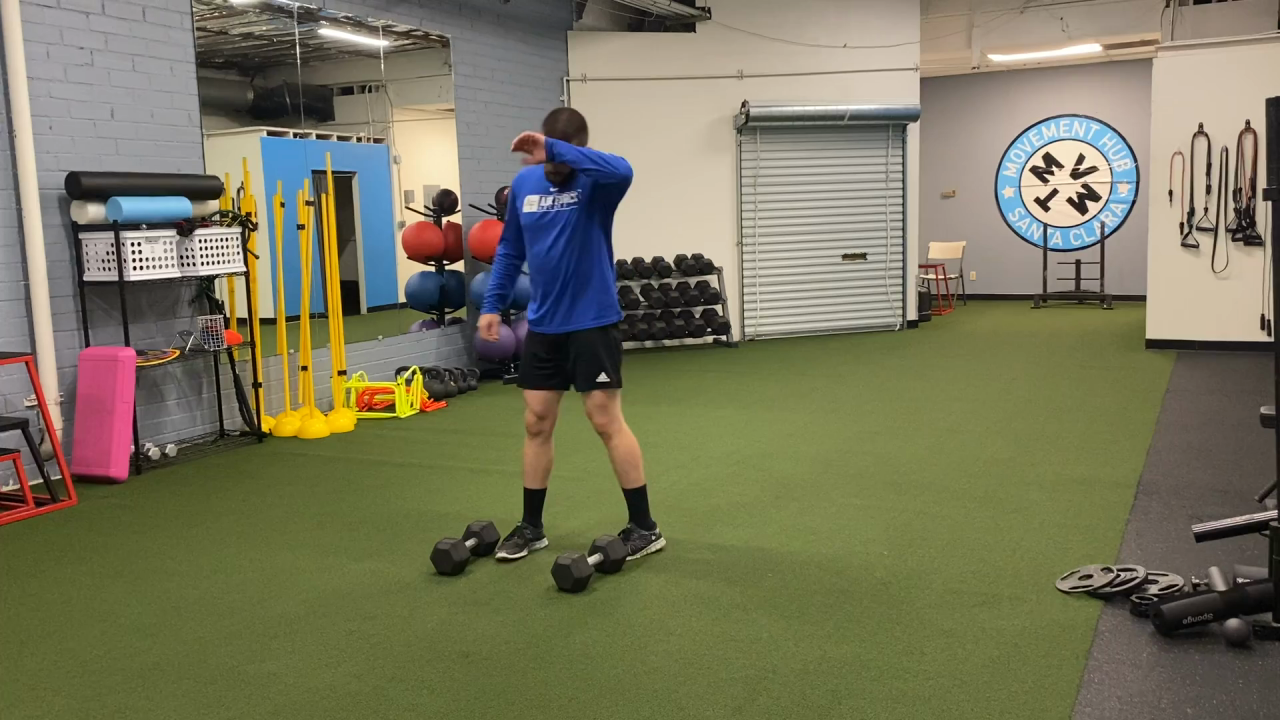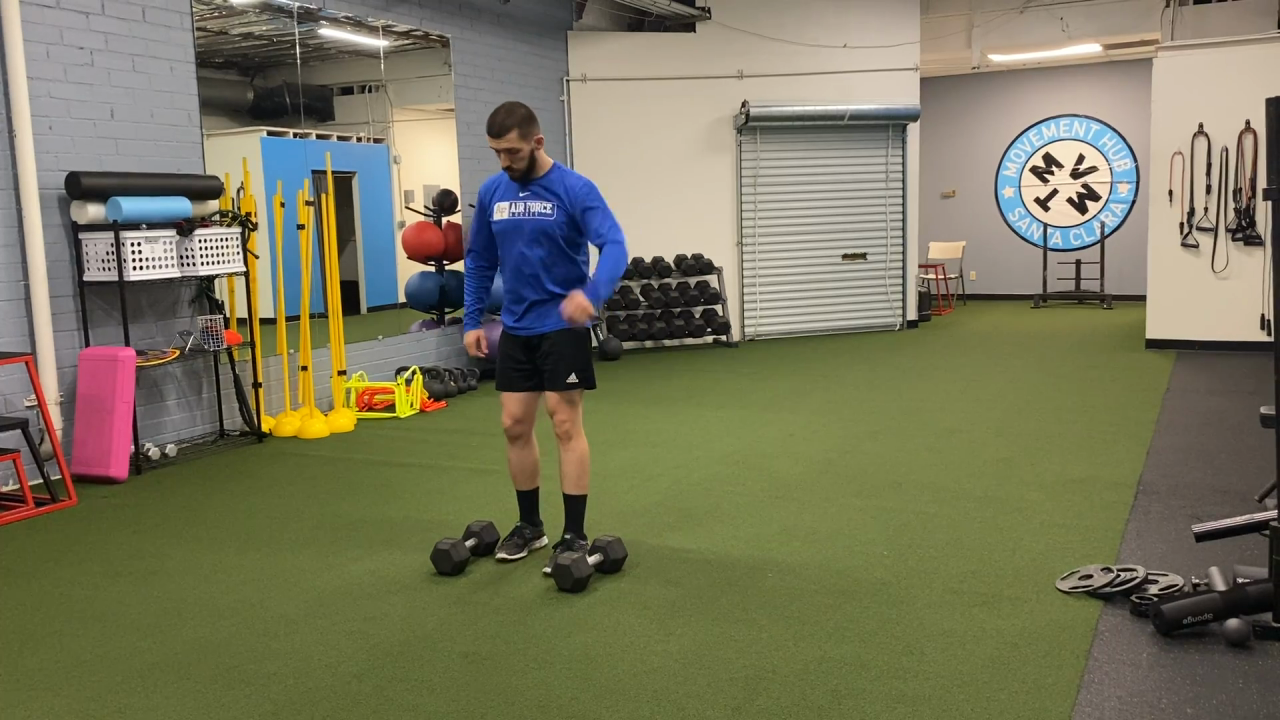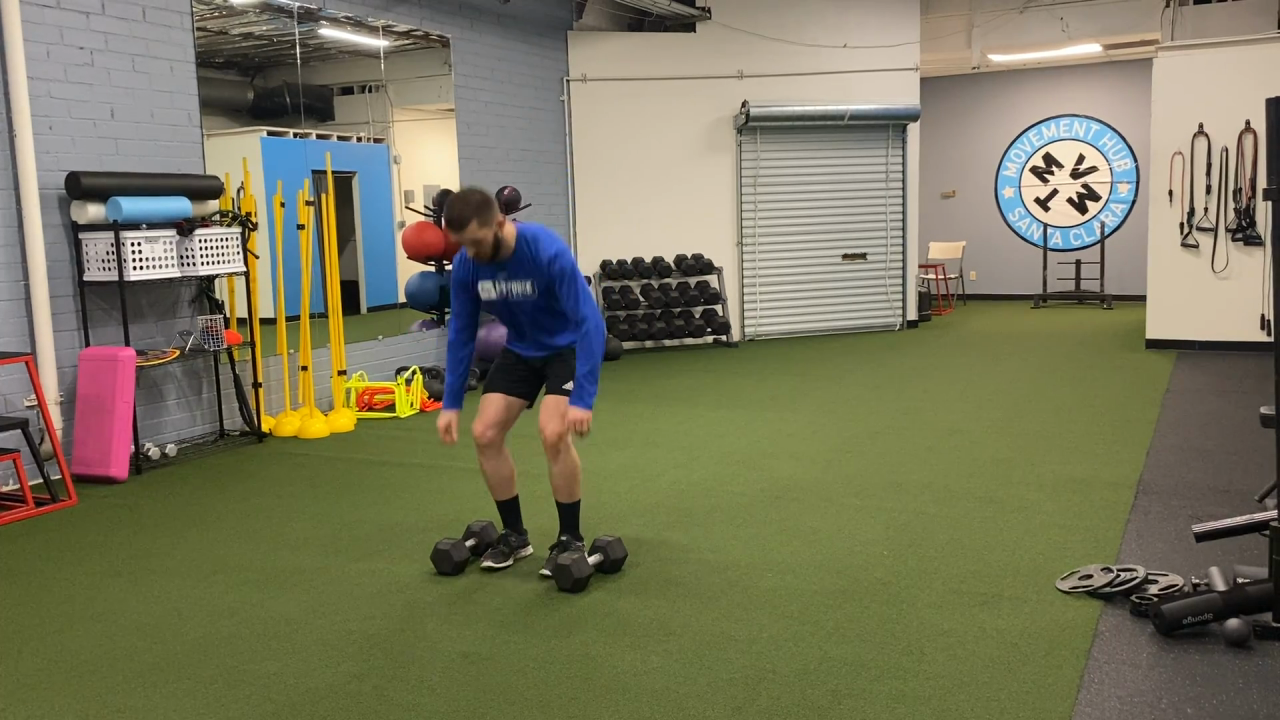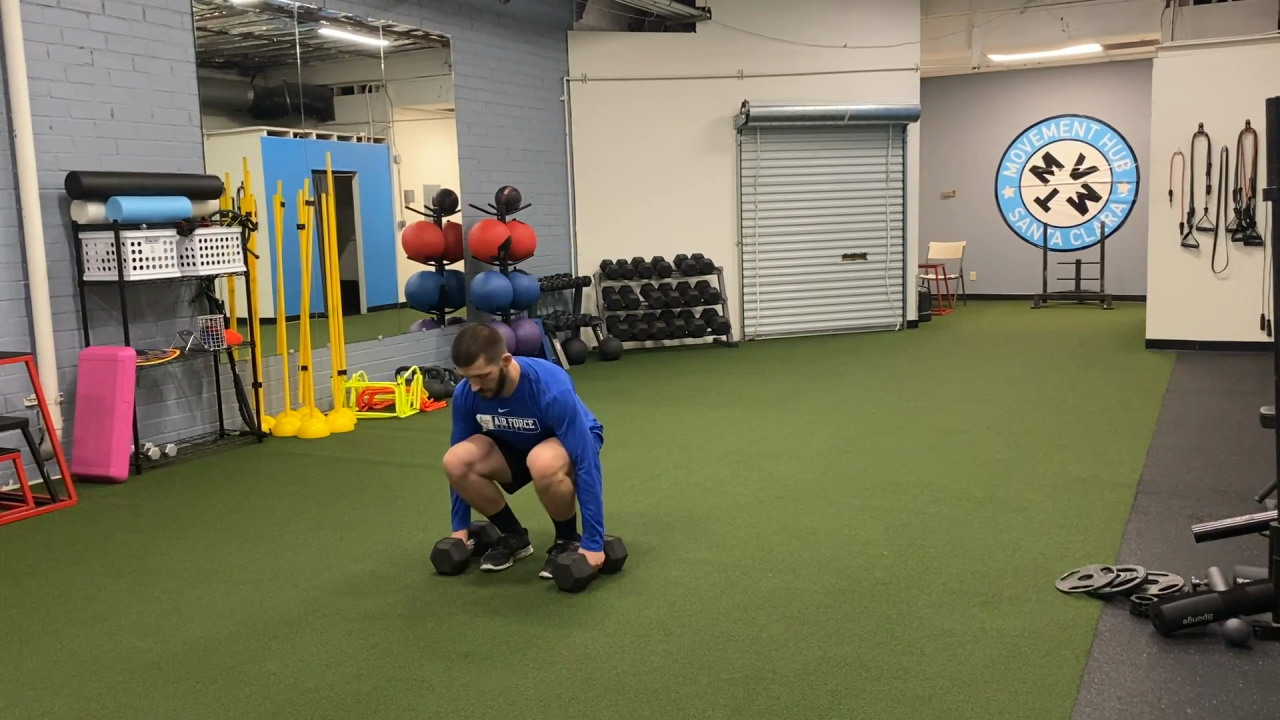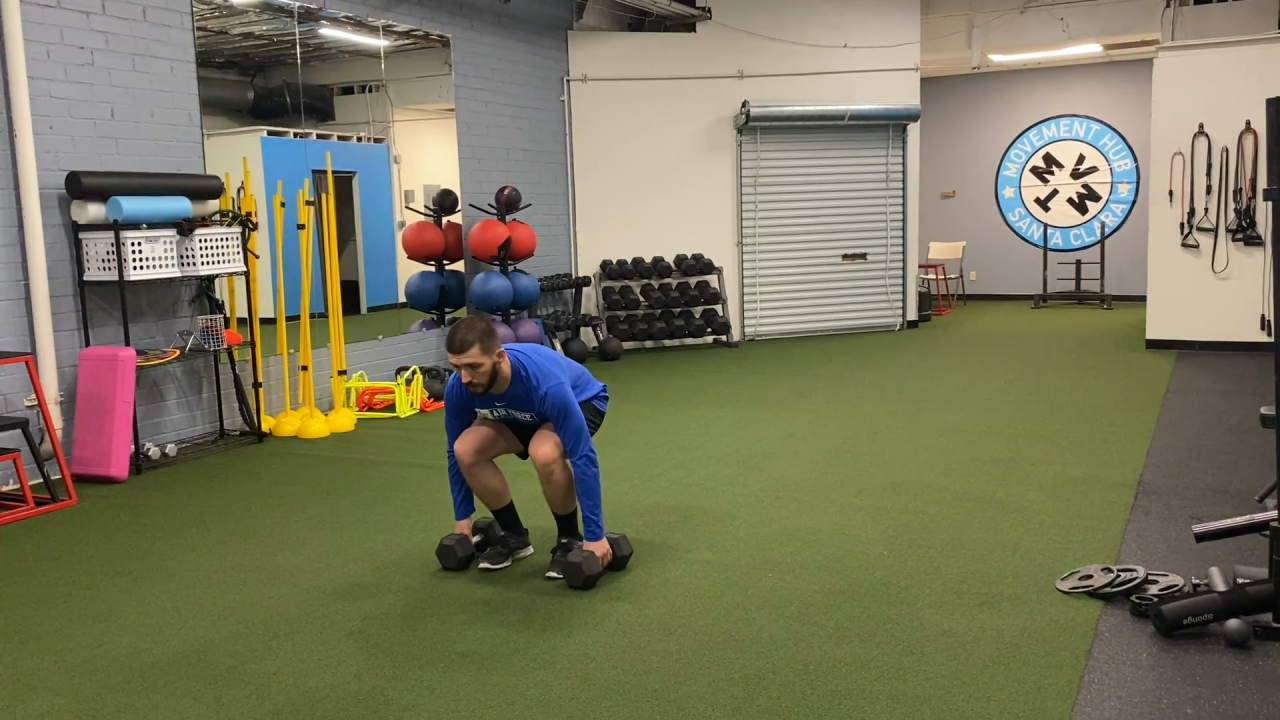
dt=0.7s
person 1, frame 1
left shoulder: (596, 182)
right shoulder: (524, 184)
left elbow: (622, 170)
right elbow: (510, 250)
left wrist: (552, 147)
right wrist: (493, 304)
left hip: (591, 323)
right hip: (542, 325)
left knee: (607, 423)
right knee: (536, 425)
left ankle: (644, 526)
right ankle: (531, 525)
person 1, frame 2
left shoulder: (573, 190)
right shoulder: (491, 192)
left elbow: (614, 250)
right elbow: (478, 262)
left wrist: (591, 294)
right wrist: (473, 320)
left hip: (563, 327)
right hip: (515, 328)
left knee: (566, 426)
right knee: (514, 428)
left ankle: (574, 535)
right ankle: (530, 525)
person 1, frame 3
left shoulder: (549, 252)
right shoulder: (465, 264)
left elbow: (588, 321)
right elbow: (461, 333)
left wrist: (582, 398)
right wrist: (451, 402)
left hip: (566, 348)
right hip: (519, 351)
left knee: (553, 432)
right knee: (485, 434)
left ankle: (571, 538)
right ankle: (514, 534)
person 1, frame 4
left shoulder: (552, 390)
right shoulder: (465, 395)
left elbow: (586, 463)
right elbow: (462, 462)
left wrist: (592, 543)
right wrist: (460, 526)
left hip: (573, 444)
right hip: (516, 445)
left knee: (543, 464)
right knee: (455, 462)
left ankle: (568, 540)
right ankle: (513, 536)
person 1, frame 5
left shoulder: (547, 385)
right shoulder: (458, 388)
left elbow: (582, 457)
right elbow: (455, 453)
left wrist: (595, 535)
right wrist: (462, 517)
left hip: (581, 401)
left knee: (544, 453)
right knee: (466, 449)
left ankle: (570, 540)
right ankle: (514, 535)
